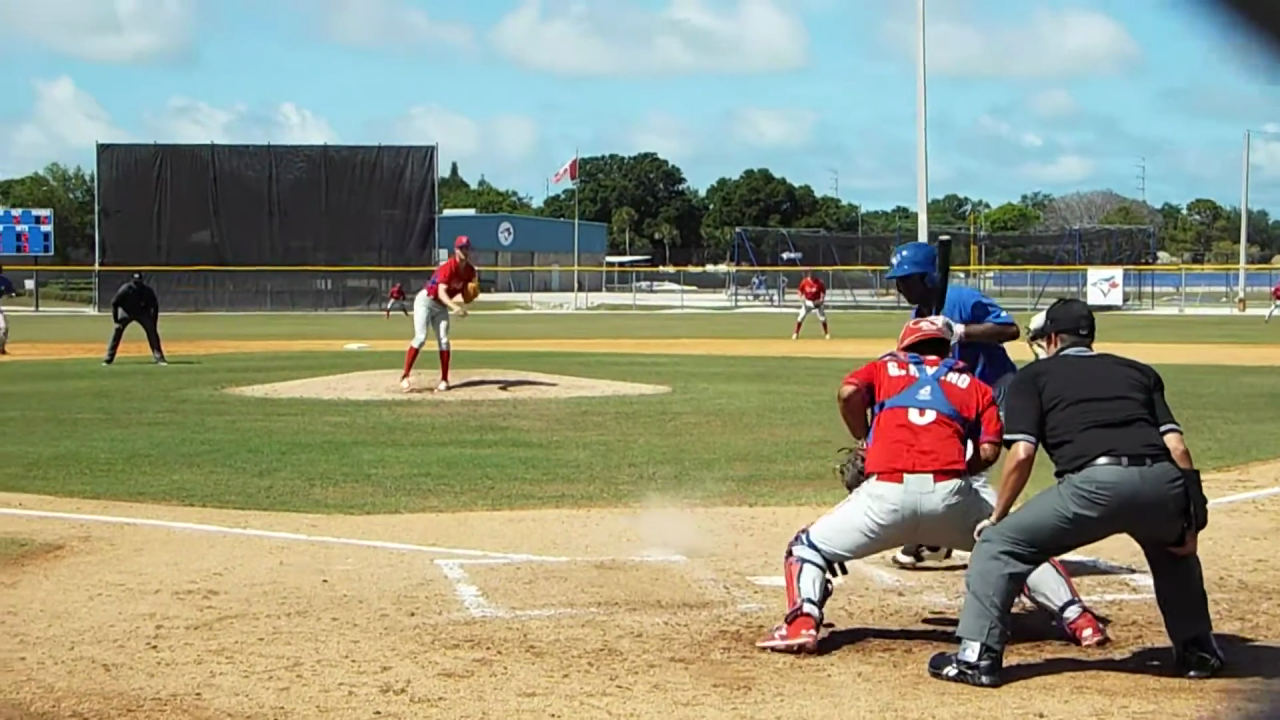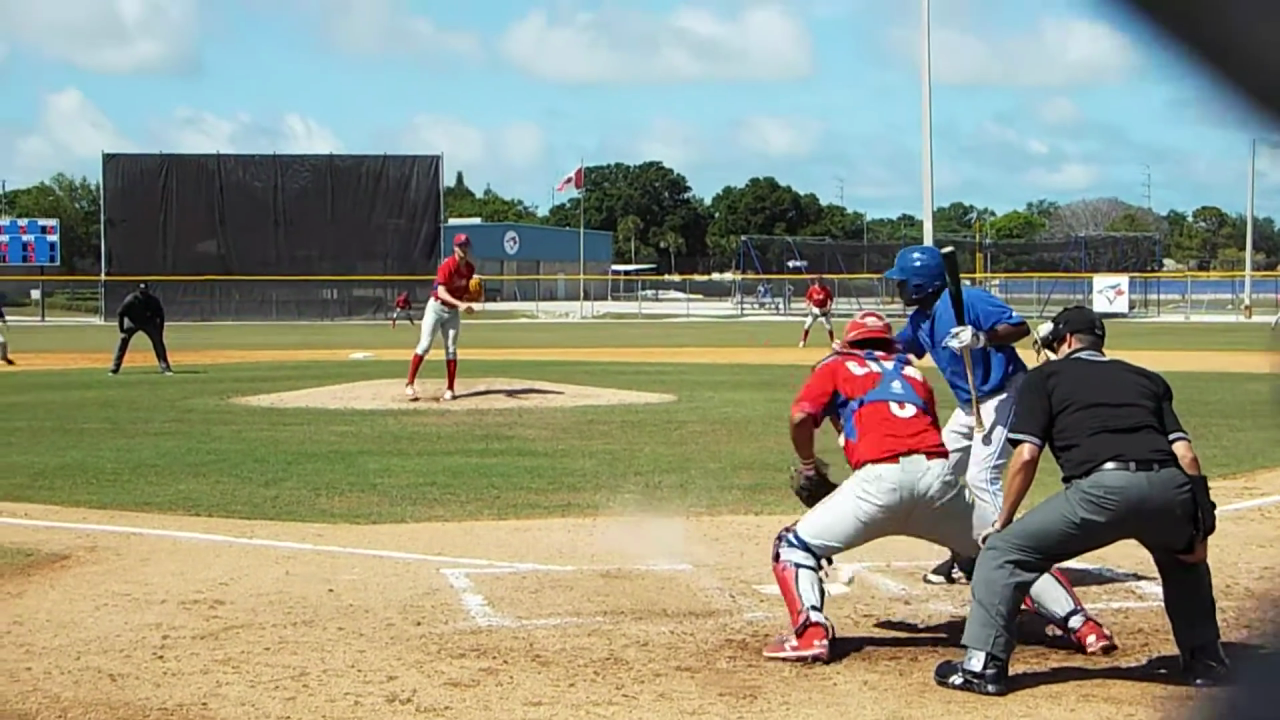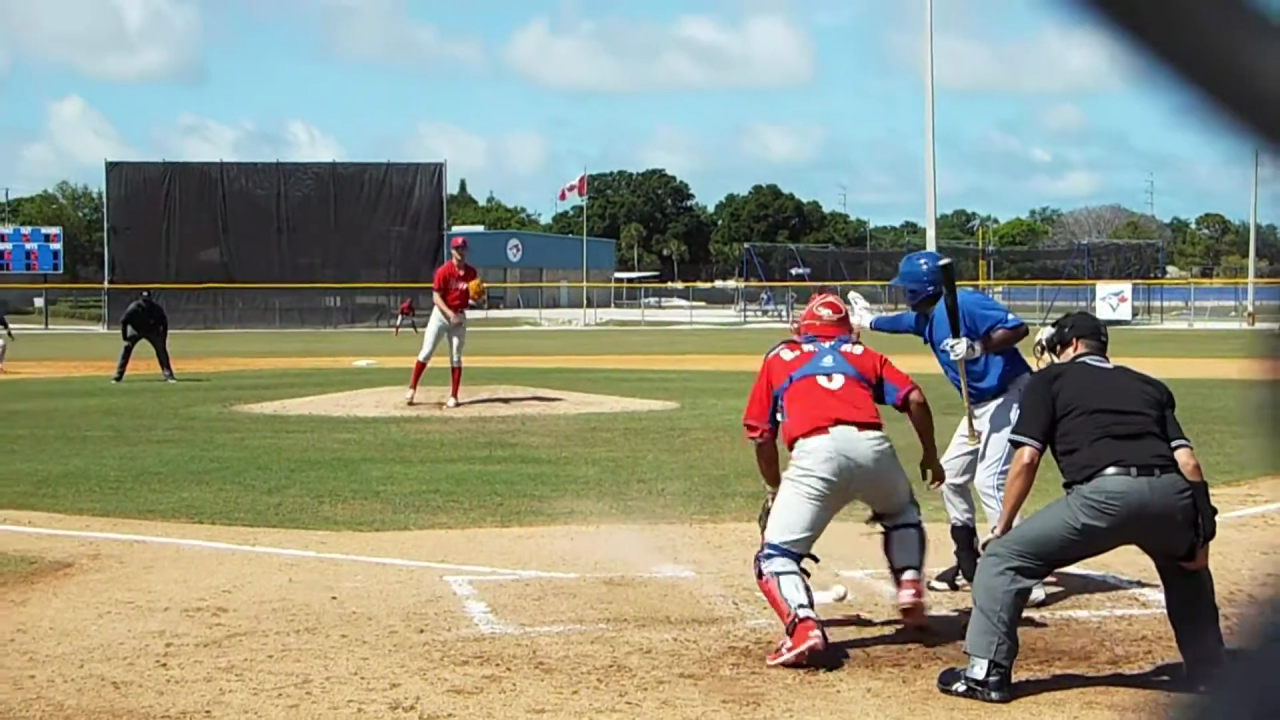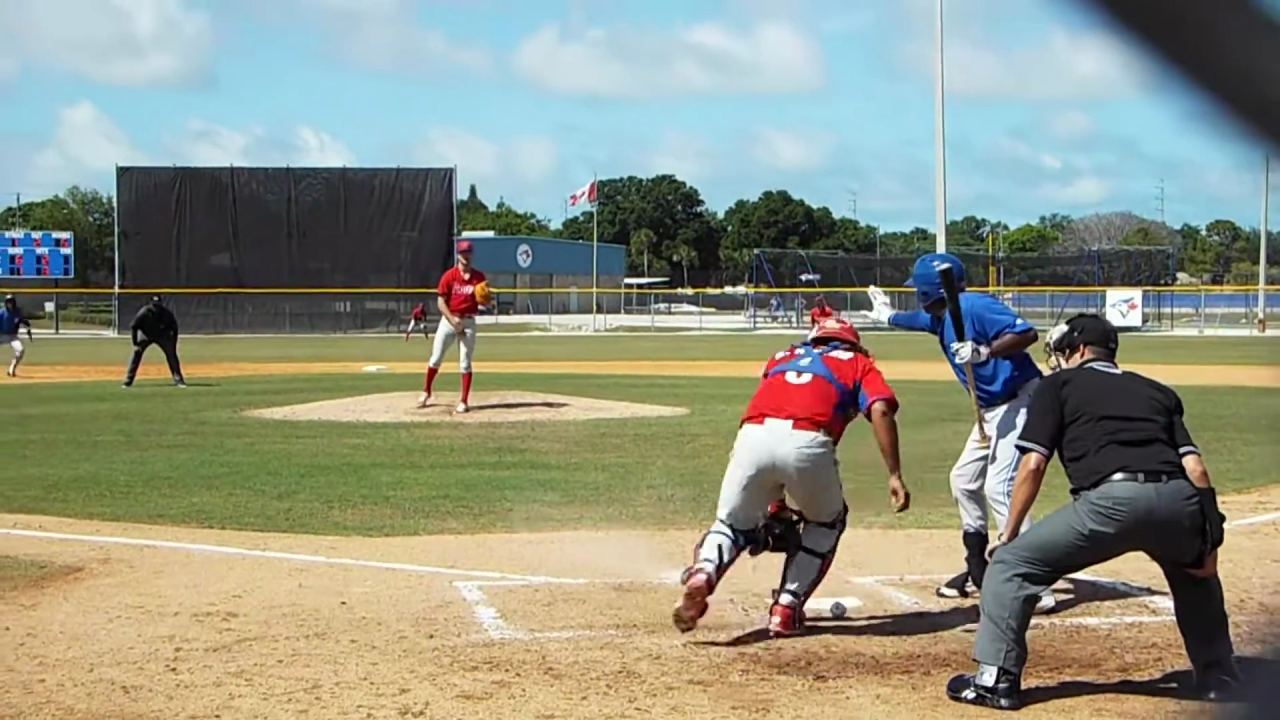
dt=0.2s
person 1, frame 1
left shoulder: (1034, 375)
right shoulder: (1139, 371)
left elbow: (1022, 455)
right elbow: (1176, 447)
left wrist: (997, 517)
right wrist: (1190, 518)
left hip: (1095, 484)
right hip: (1162, 483)
left knee: (997, 545)
right knee: (1174, 549)
left ankle: (977, 657)
right ankle: (1198, 651)
person 1, frame 2
left shoulder: (1046, 376)
right shoulder: (1147, 379)
left elbow: (1026, 456)
right elbow: (1185, 454)
left wrist: (1002, 522)
right wrist: (1199, 526)
left hip: (1102, 489)
right hip: (1170, 488)
left knee: (1002, 551)
right knee: (1184, 556)
left ankle: (983, 666)
right ankle: (1206, 661)
person 1, frame 3
left shoulder: (1050, 379)
right shoulder: (1150, 386)
left elbow: (1026, 458)
right elbow: (1188, 462)
left wrist: (1001, 527)
right wrist: (1200, 534)
left hip: (1104, 494)
right hip: (1171, 496)
left knee: (1003, 556)
right knee: (1186, 564)
left ankle: (987, 673)
right ankle: (1208, 668)
person 1, frame 4
left shoulder: (1058, 385)
right shoulder: (1158, 391)
left elbow: (1033, 465)
right elbow: (1195, 469)
left wrist: (1008, 533)
right wrist: (1207, 541)
left hip: (1111, 500)
right hip: (1178, 502)
left knee: (1011, 563)
right knee: (1194, 570)
left ankle: (995, 679)
right ankle: (1218, 676)
person 2, frame 1
left shoulder: (961, 298)
right shoulder: (924, 313)
left elbow: (1011, 329)
left wrist: (959, 332)
left hip: (993, 396)
left knee: (970, 474)
right ankle: (934, 541)
person 2, frame 2
left shoulder: (964, 299)
right shoulder: (920, 319)
left elbow: (1019, 327)
right elbow: (905, 349)
left wrist: (980, 339)
left hip: (999, 399)
right hip: (969, 405)
left knee: (981, 479)
right ankle: (963, 558)
person 2, frame 3
left shoulder: (964, 302)
right shoulder: (927, 317)
left elbow: (1019, 328)
right elbow: (906, 320)
left wrist: (979, 348)
right wrist: (870, 320)
left hip: (1010, 397)
right hip: (980, 405)
left knee: (990, 482)
right knee: (951, 475)
right ankle: (968, 564)
person 2, frame 4
left shoulder: (973, 305)
right shoulder: (943, 318)
left elbow: (1028, 334)
right elbow: (922, 319)
left wrist: (984, 352)
right wrist: (890, 316)
left hip: (1021, 402)
right hip: (993, 409)
left knee: (999, 487)
right knee: (964, 480)
right ankle: (978, 572)
person 3, frame 1
left shoulder: (883, 369)
right shoulder: (975, 387)
left elbow: (848, 393)
right elbow: (989, 453)
left wrist: (864, 444)
left hip: (886, 493)
right hip: (949, 493)
left knee: (807, 547)
left ankle: (802, 625)
right ankle: (1078, 619)
person 3, frame 2
left shoulder: (836, 367)
right shoulder: (913, 374)
left elbow: (801, 417)
left wrist: (807, 465)
left hip: (881, 479)
right hip: (937, 476)
left knee: (793, 548)
left ankle: (811, 636)
person 3, frame 3
left shoulder: (780, 357)
right shoulder: (868, 356)
left elbow: (758, 431)
right elbow: (915, 399)
left wrist: (774, 490)
right wrist: (930, 456)
left hip: (813, 451)
right hip: (872, 445)
left knee: (776, 555)
right knee: (902, 513)
left ankle: (804, 628)
right ankle: (909, 588)
person 3, frame 4
left shoulder: (782, 358)
right shoulder: (861, 365)
right elbow: (880, 410)
left wrist: (776, 500)
right wrist: (895, 477)
left hip: (753, 437)
right hip: (807, 443)
left knee: (729, 527)
right knee: (825, 520)
left ankle: (704, 573)
right ankle: (786, 610)
